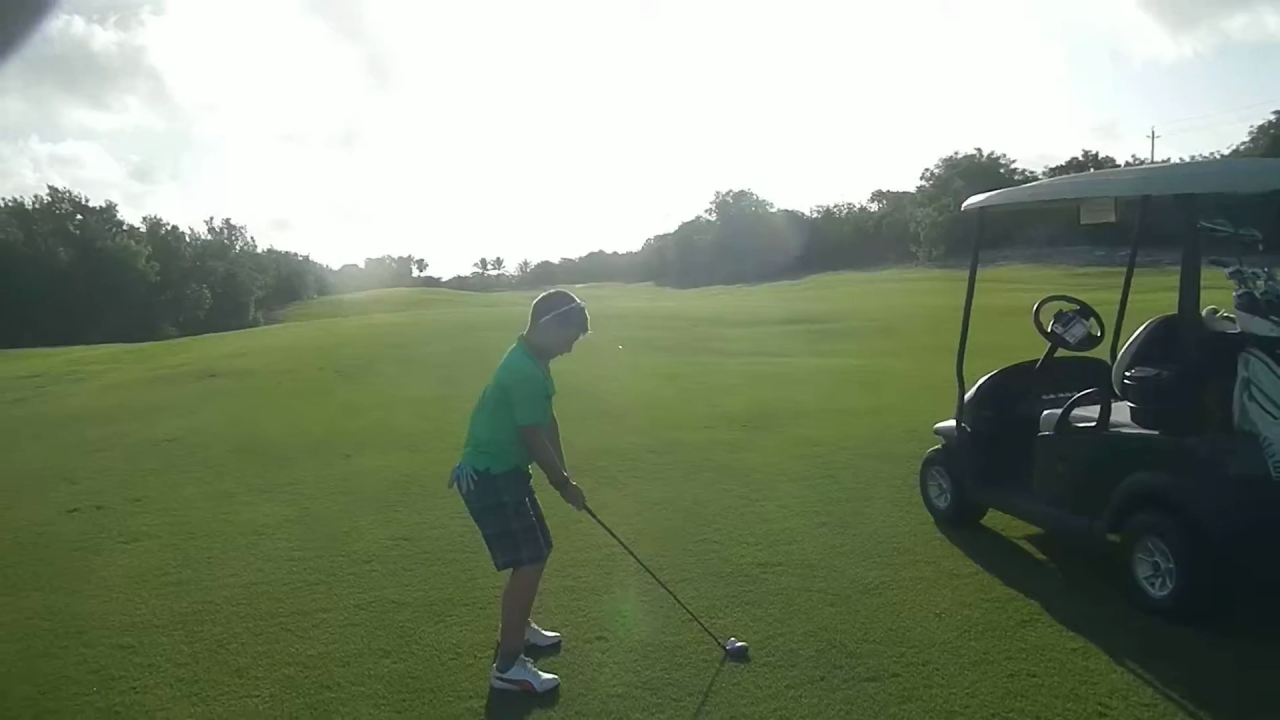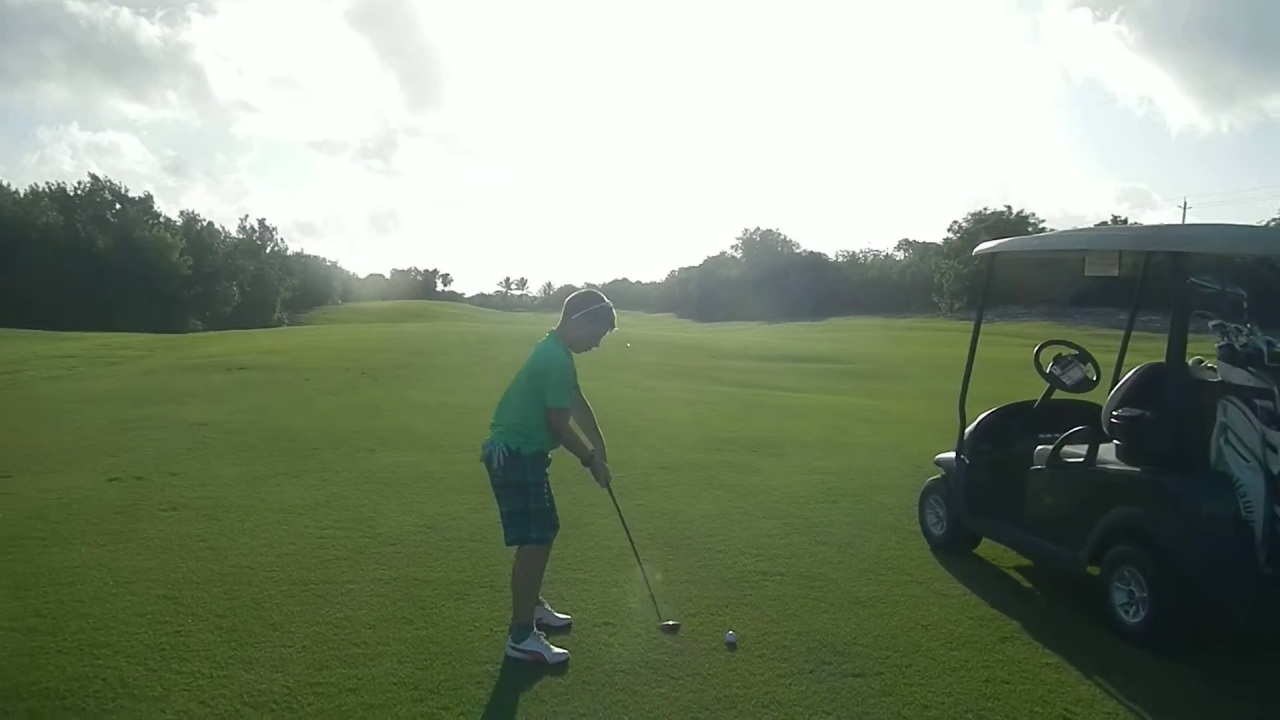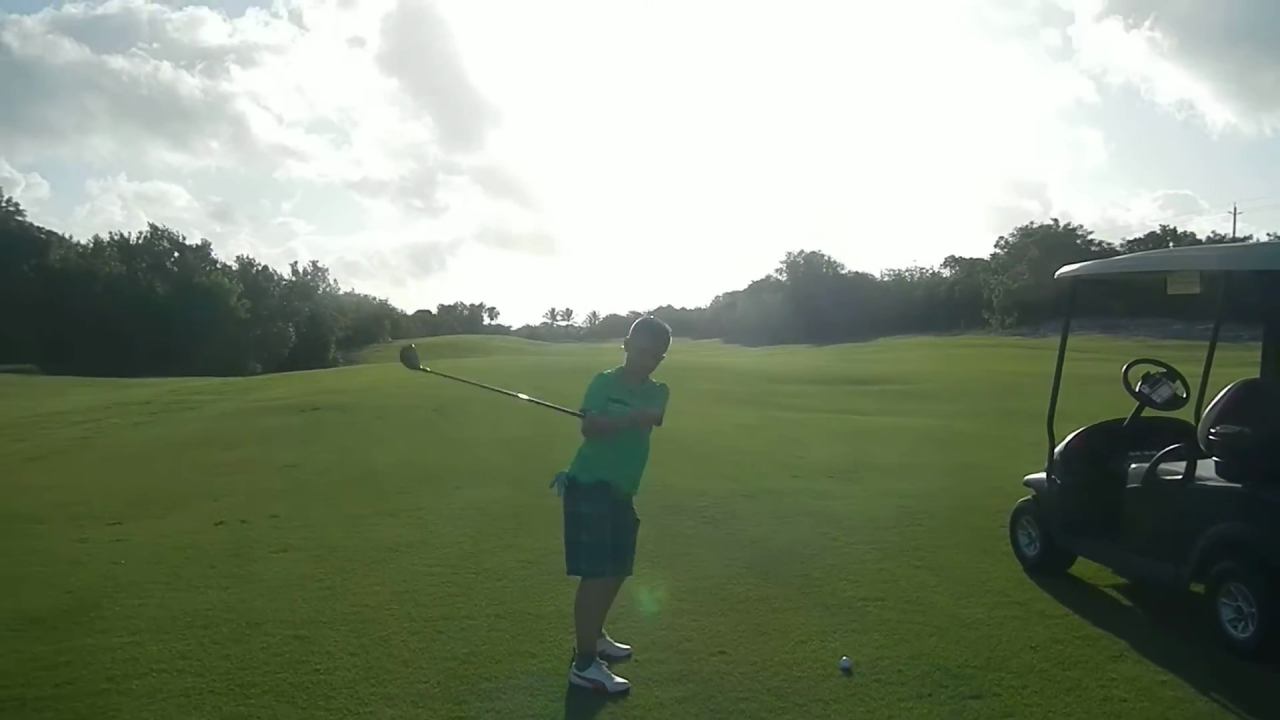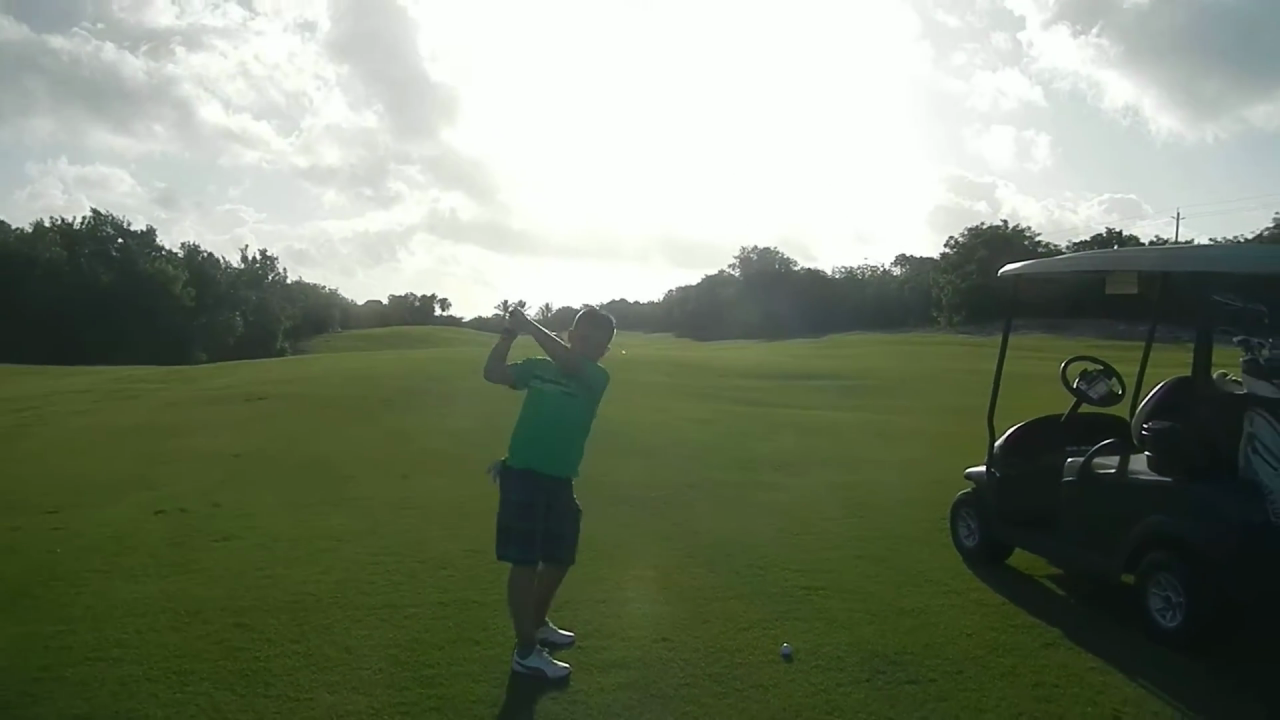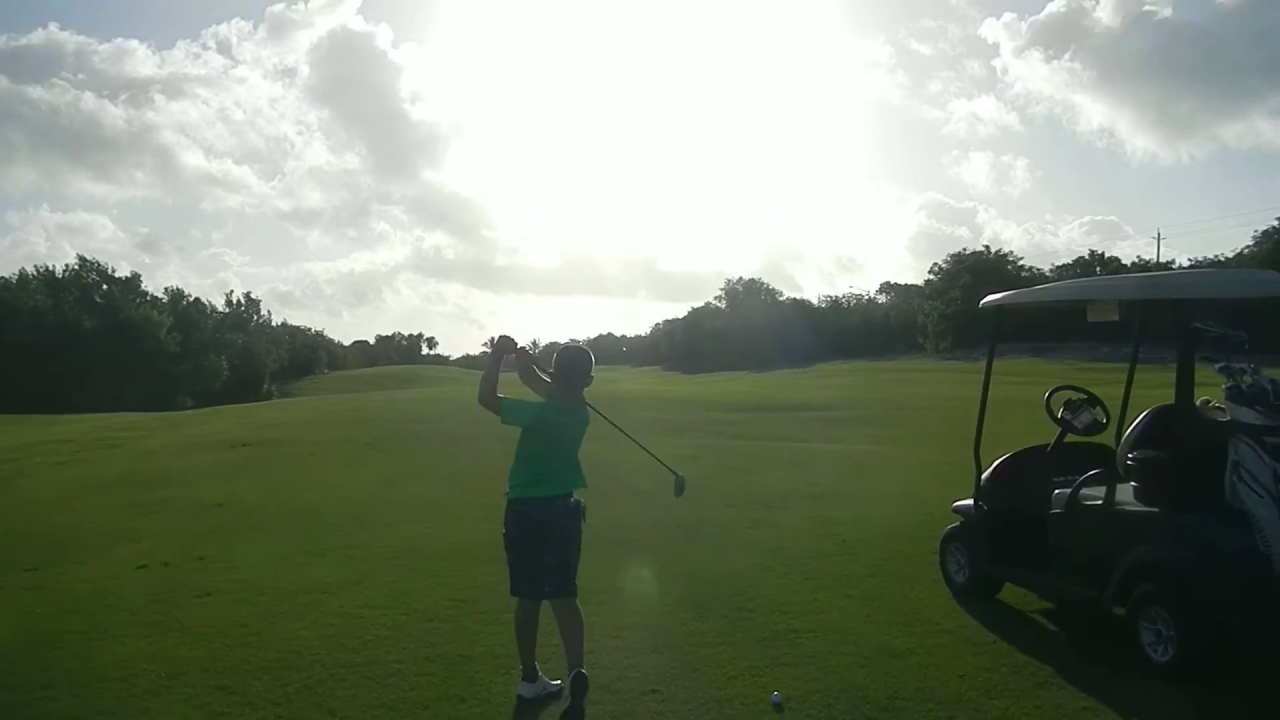
dt=1s
person 1, frame 1
left shoulder: (534, 362)
right shoulder: (522, 372)
left elbow: (548, 421)
right elbow: (534, 438)
left wrist: (563, 473)
right wrist: (563, 484)
left hip: (505, 470)
right hip: (489, 477)
left knee: (536, 552)
right knee: (528, 562)
left ankle: (519, 627)
right ankle: (508, 665)
person 1, frame 2
left shoulder: (557, 353)
right shoulder: (555, 360)
left elbow: (579, 405)
right elbow: (559, 423)
left wrist: (601, 451)
right wrist: (590, 460)
left hip: (524, 453)
right hip: (515, 457)
left knee: (544, 534)
right knee: (533, 542)
left ankle: (532, 605)
right ankle: (522, 635)
person 1, frame 3
left shoulder: (658, 392)
right shoulder: (603, 382)
left elbow: (652, 417)
right elbow: (590, 427)
left wrist: (621, 419)
right wrist: (600, 421)
left hip: (621, 491)
right hip: (589, 487)
left knee: (615, 571)
right knee: (595, 574)
left ankle: (595, 637)
right ankle: (584, 664)
person 1, frame 4
left shoulder: (597, 378)
right shoulder: (538, 367)
left elbow: (568, 359)
right elbow: (492, 373)
left wrist: (529, 326)
right wrist: (511, 331)
left hip: (559, 480)
right hip: (523, 475)
left knee: (559, 559)
right knee: (525, 562)
left ankle: (537, 623)
right ankle: (526, 651)
person 1, frame 5
left shoulder: (541, 413)
right shoulder: (580, 411)
left elbow: (486, 398)
right elbow: (541, 385)
left wrist: (498, 355)
right wrist: (520, 355)
left hip: (523, 511)
right hip: (562, 510)
left knee: (527, 598)
right knee: (563, 596)
left ankle: (530, 677)
right ankle: (576, 671)
